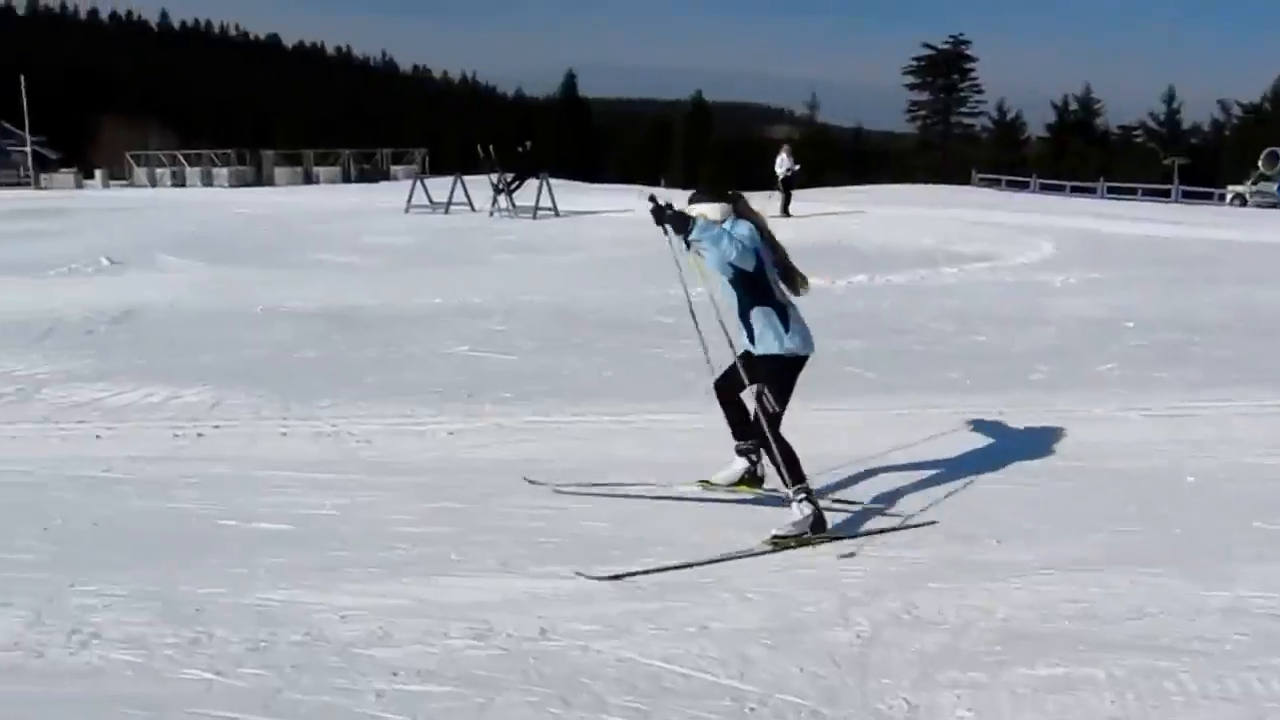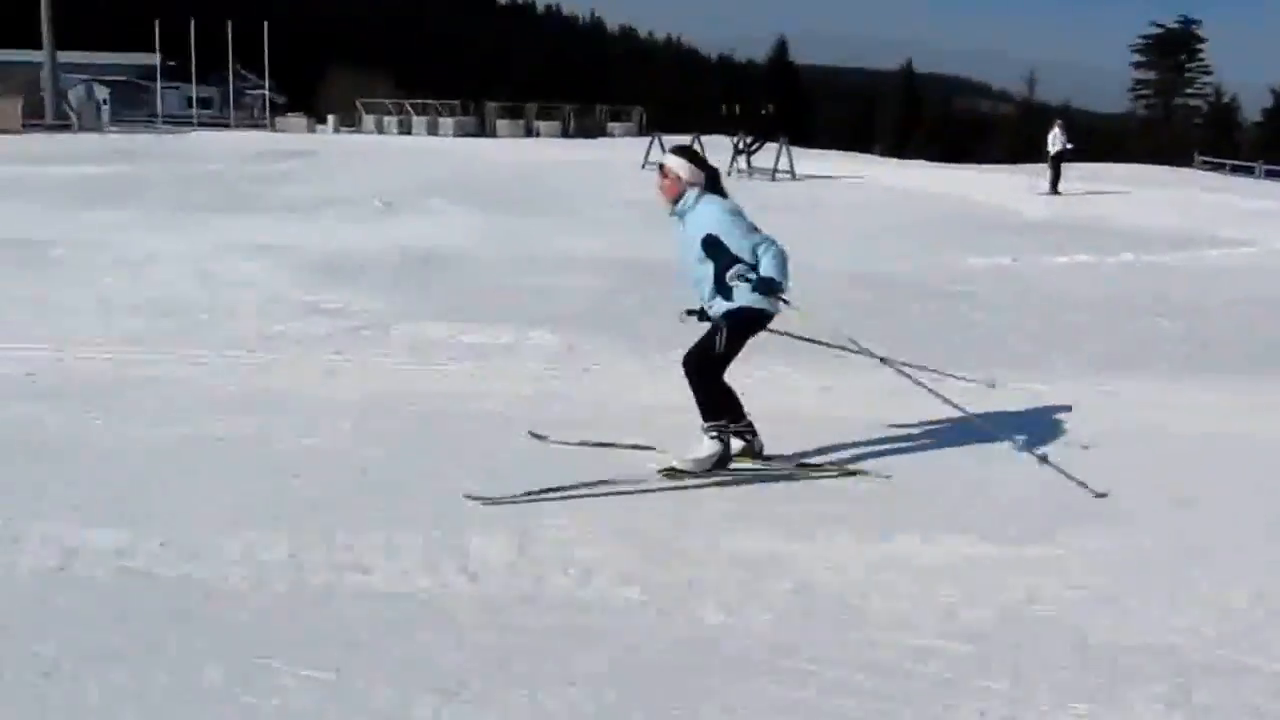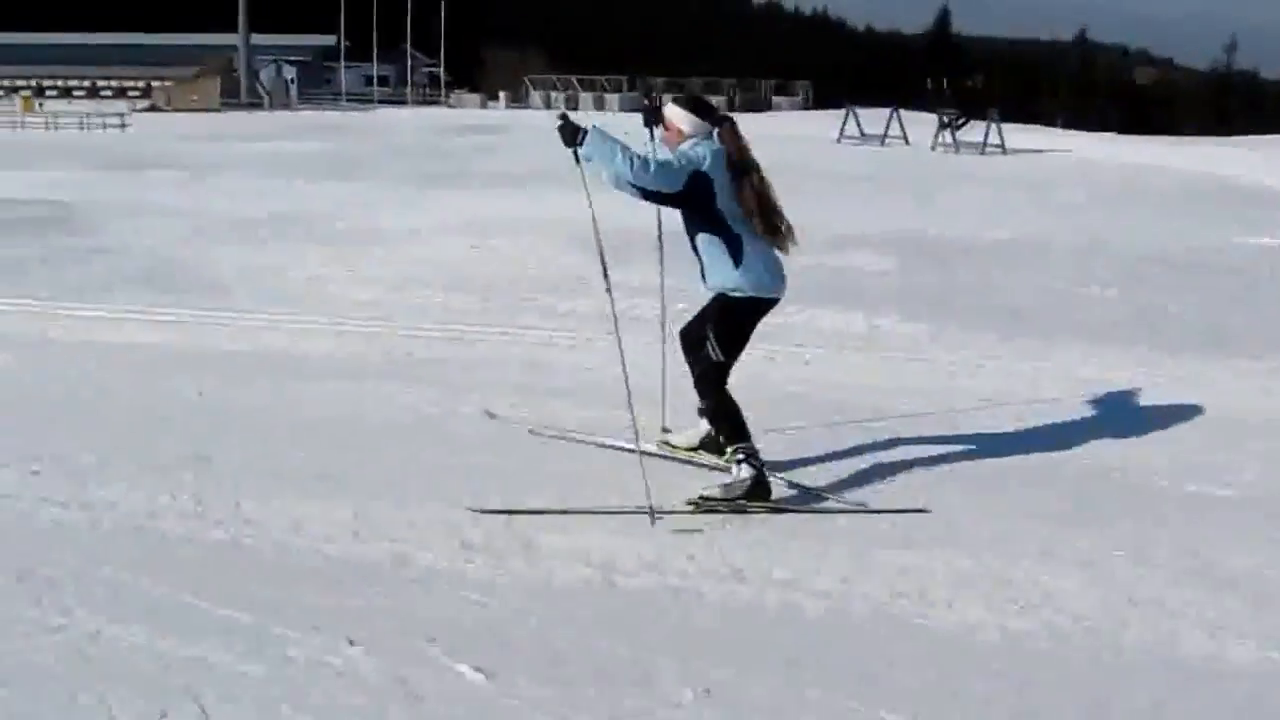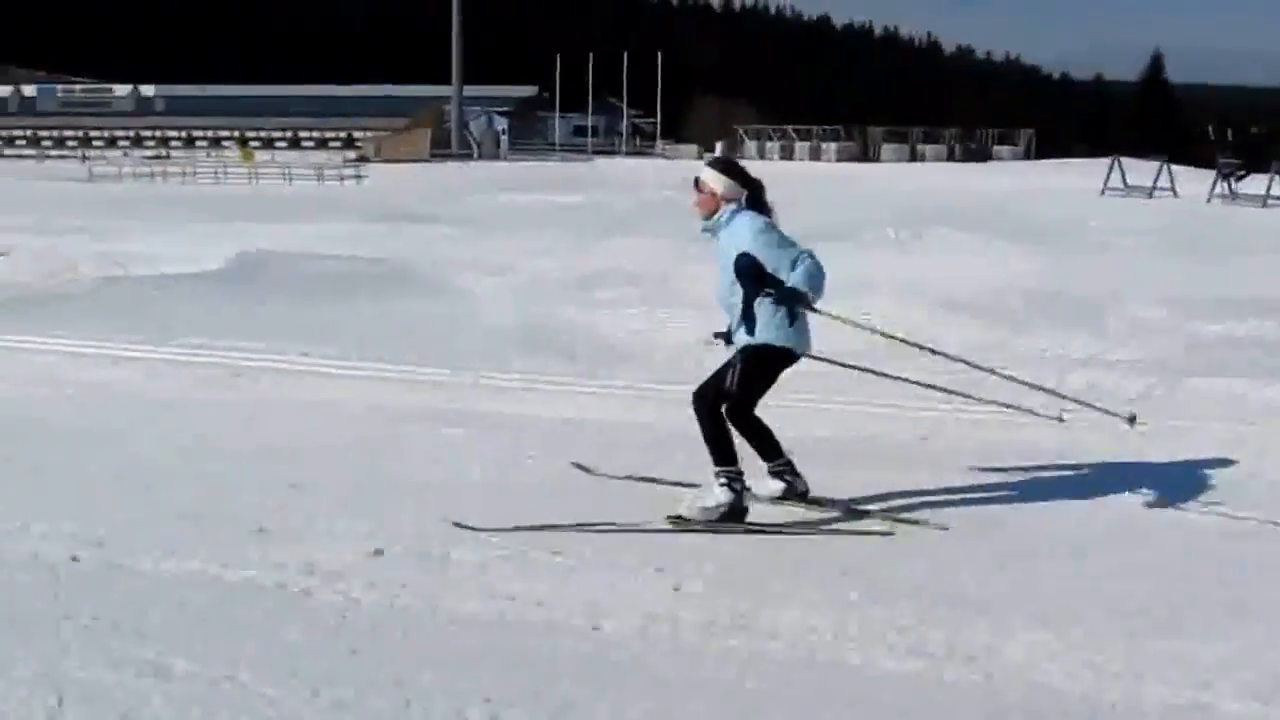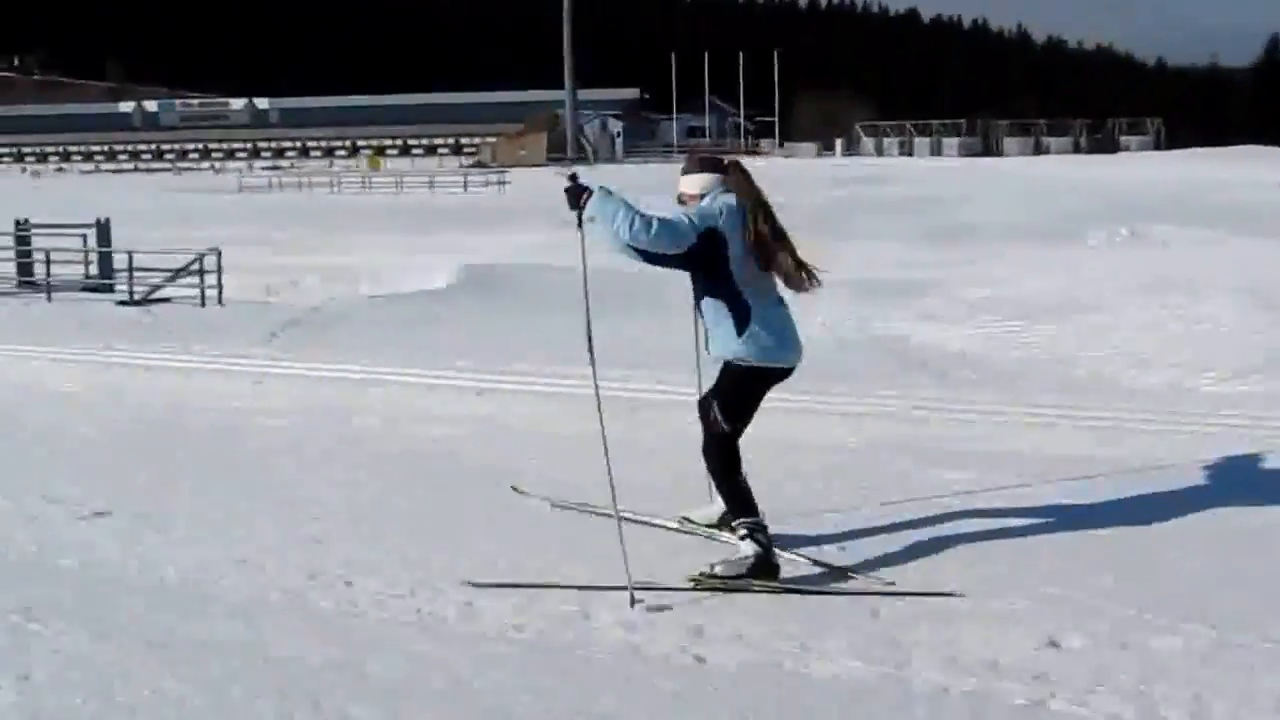
dt=0.7s
person 1, frame 1
left shoulder: (738, 232)
right shoulder: (734, 231)
left elbow: (732, 254)
right elbow: (706, 241)
left wrist: (694, 227)
right wrist: (671, 218)
left hip: (783, 347)
right hip: (765, 343)
left knee: (763, 429)
right knee: (725, 389)
left ankle: (808, 510)
right ankle: (748, 464)
person 1, frame 2
left shoulder: (715, 213)
right shoulder: (691, 214)
left elbow: (768, 250)
left wrist: (771, 281)
right wrist: (710, 305)
left hip: (748, 306)
right hip: (729, 307)
left knee: (696, 363)
right knee: (709, 373)
left ankle: (717, 444)
right ankle: (745, 438)
person 1, frame 3
left shoulder: (695, 159)
right shoulder: (716, 155)
left elbow: (645, 174)
left wrist: (587, 140)
right wrist: (661, 122)
left hip: (741, 285)
right hip: (755, 280)
left knee: (711, 376)
right knee: (693, 338)
left ankle: (750, 470)
right ankle: (713, 429)
person 1, frame 4
left shoulder: (752, 229)
right shoulder: (731, 229)
left elbow: (807, 265)
left wrist: (798, 293)
right wrist: (736, 331)
left hip: (771, 340)
right hip: (761, 337)
left knee: (706, 400)
right knee: (738, 410)
left ankle: (728, 493)
right ankle: (787, 478)
person 1, frame 5
left shoulder: (709, 216)
right shoulder: (740, 214)
left elbow: (653, 236)
left wrist: (593, 201)
left hip: (749, 351)
right hip: (773, 346)
left knee: (717, 444)
right knee: (711, 411)
left ankle: (755, 549)
right ankle: (731, 507)
